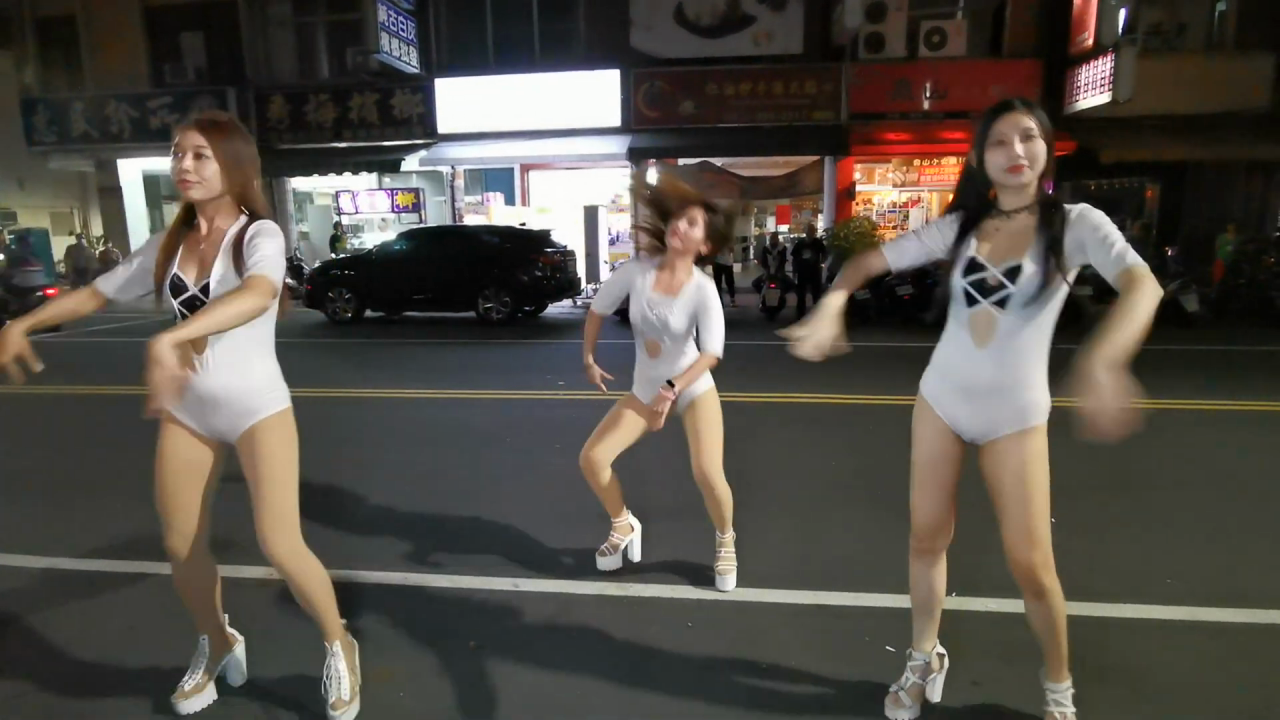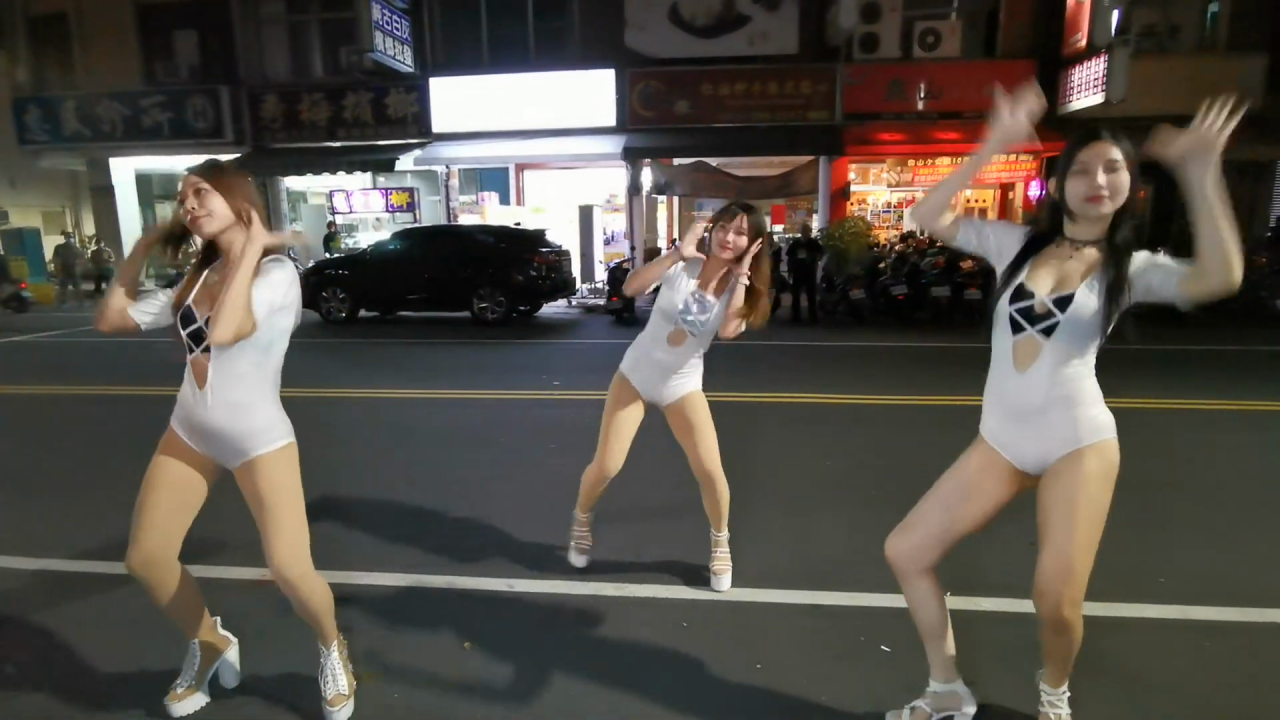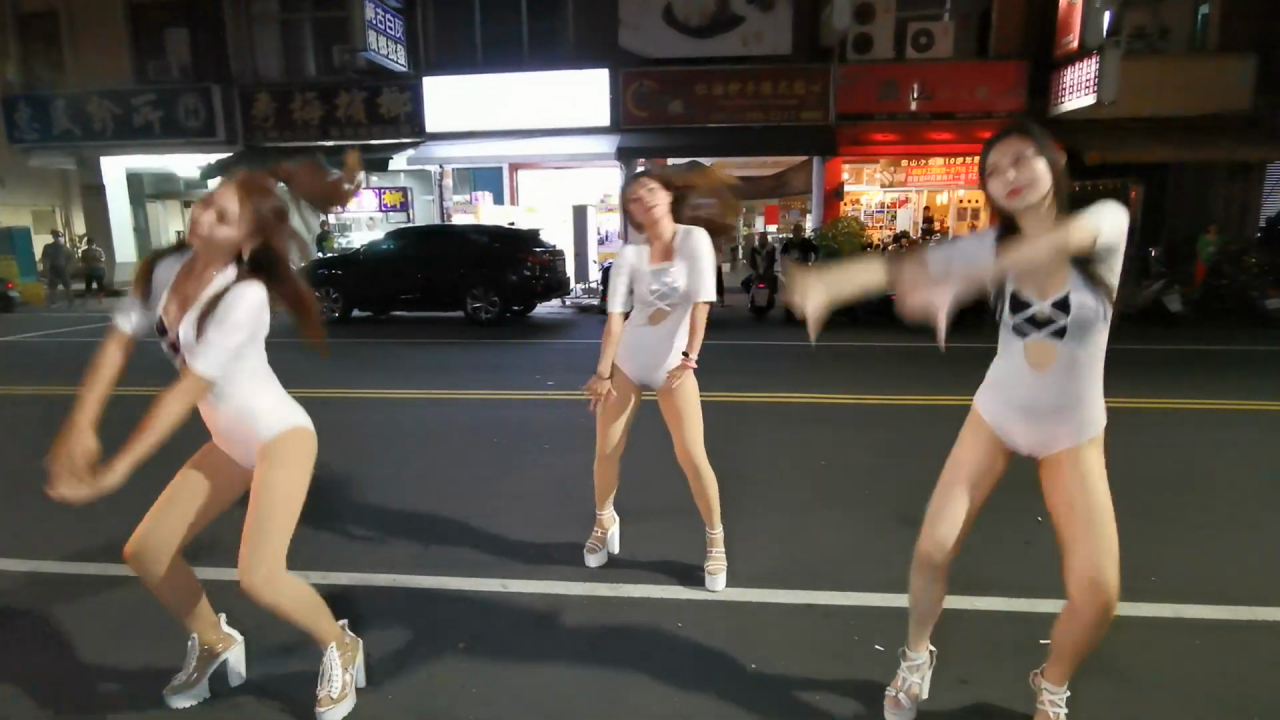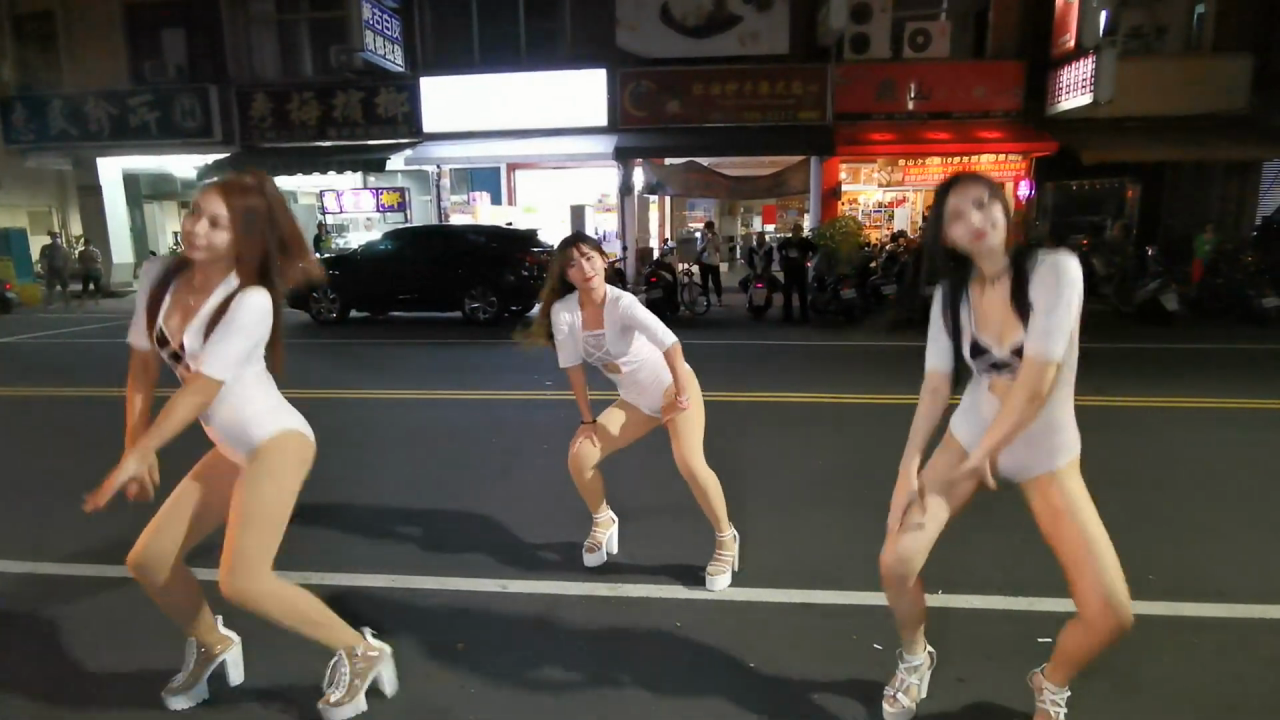
dt=0.5s
person 1, frame 1
left shoulder: (1075, 224)
right shoulder: (958, 225)
left elbow: (1143, 286)
right elbow: (872, 259)
left wrist: (1102, 361)
right wrist: (830, 305)
left hip: (1015, 417)
right hip: (942, 400)
left knee: (1031, 567)
right knee: (927, 538)
right ankle: (925, 657)
person 1, frame 2
left shoulder: (1133, 270)
right shoulder: (1017, 243)
left elbow: (1221, 278)
right elbow: (929, 217)
left wrist: (1200, 171)
right wrist: (993, 144)
left hip: (1080, 444)
right hip: (1000, 442)
left knee: (1058, 605)
right knee: (904, 553)
person 1, frame 3
left shoulder: (1106, 221)
right shoulder: (988, 242)
left elbow: (1066, 239)
right elbow: (907, 269)
left wrist: (964, 279)
right wrist: (828, 283)
left hip: (1071, 433)
right hip: (997, 415)
left knee: (1096, 593)
right knee: (933, 550)
right ankle: (916, 656)
person 1, frame 4
left shoulder: (1056, 271)
right shoulder: (951, 297)
left elbow: (1037, 380)
right elbow: (935, 387)
left wrist: (984, 453)
right wrist: (908, 469)
left hip: (1048, 457)
right hip: (970, 436)
left knee: (1110, 611)
right knee: (896, 561)
right ankle: (914, 659)
person 2, frame 1
left shoulder: (261, 234)
right shoulder: (168, 244)
left elbow: (261, 295)
right elbow: (97, 292)
left wrist: (171, 337)
left hip: (260, 410)
right hip: (184, 412)
left knee: (282, 546)
right knee: (182, 546)
left ankle: (339, 649)
right ankle: (217, 648)
person 2, frame 2
left shoulder: (277, 272)
right shoulder: (196, 280)
left elbow: (225, 333)
right elbow: (112, 319)
left wrist: (248, 250)
right wrist: (138, 252)
left hip: (263, 442)
right hip: (189, 437)
left knee: (291, 568)
right knee: (146, 558)
left ankle: (333, 650)
right ankle: (209, 645)
person 2, frame 3
left shoulder: (245, 295)
right shoulder: (166, 266)
left elbow: (188, 389)
right elbow: (118, 343)
left wrist: (116, 469)
right wrist: (80, 426)
left hip: (281, 437)
right hip: (230, 446)
left knee: (259, 578)
right knee: (144, 554)
left ankle: (339, 645)
right ankle: (214, 641)
person 2, frame 4
left shoulder: (249, 302)
right shoulder: (159, 276)
left elbow: (199, 391)
right elbow: (141, 366)
left wrist: (132, 458)
right wrist: (135, 444)
left hip: (278, 441)
right hip: (233, 452)
left knee: (242, 581)
right knee: (147, 562)
left ankle: (358, 652)
right ankle: (212, 644)
person 3, frame 1
left shoulder: (704, 290)
right shoulder: (635, 269)
left elbow: (712, 353)
right elbow: (598, 310)
left wrist: (676, 385)
right wrist: (589, 357)
left hip: (693, 390)
right hip: (647, 391)
left knee: (708, 474)
right knee: (592, 458)
left ankle: (725, 543)
right ankle: (624, 526)
person 3, frame 2
left shoulder: (736, 288)
right shoulder: (682, 264)
left elbow: (728, 331)
right elbow: (631, 288)
left wrist: (741, 278)
right wrist: (677, 253)
left hip: (682, 386)
right hip: (635, 375)
left knee: (710, 470)
right knee: (607, 464)
left ankle: (720, 544)
right ankle: (581, 520)
person 3, frame 3
left shoulder: (695, 239)
right shoulder: (627, 256)
left elbow: (701, 302)
right elbow: (614, 315)
left wrist: (690, 358)
right wrist: (602, 372)
left hip: (673, 364)
right hip: (627, 360)
left knee: (692, 457)
right knee: (608, 451)
left ankle: (715, 540)
right ankle: (605, 521)
person 3, frame 4
left shoulder: (622, 303)
right shoulder: (562, 311)
left elbow: (669, 342)
right elbow: (574, 367)
left wrist: (680, 392)
right wrist: (588, 419)
left hip: (673, 385)
right hip: (635, 399)
left knee: (691, 464)
right knee: (579, 457)
left ankle: (725, 541)
right ankle: (604, 522)
